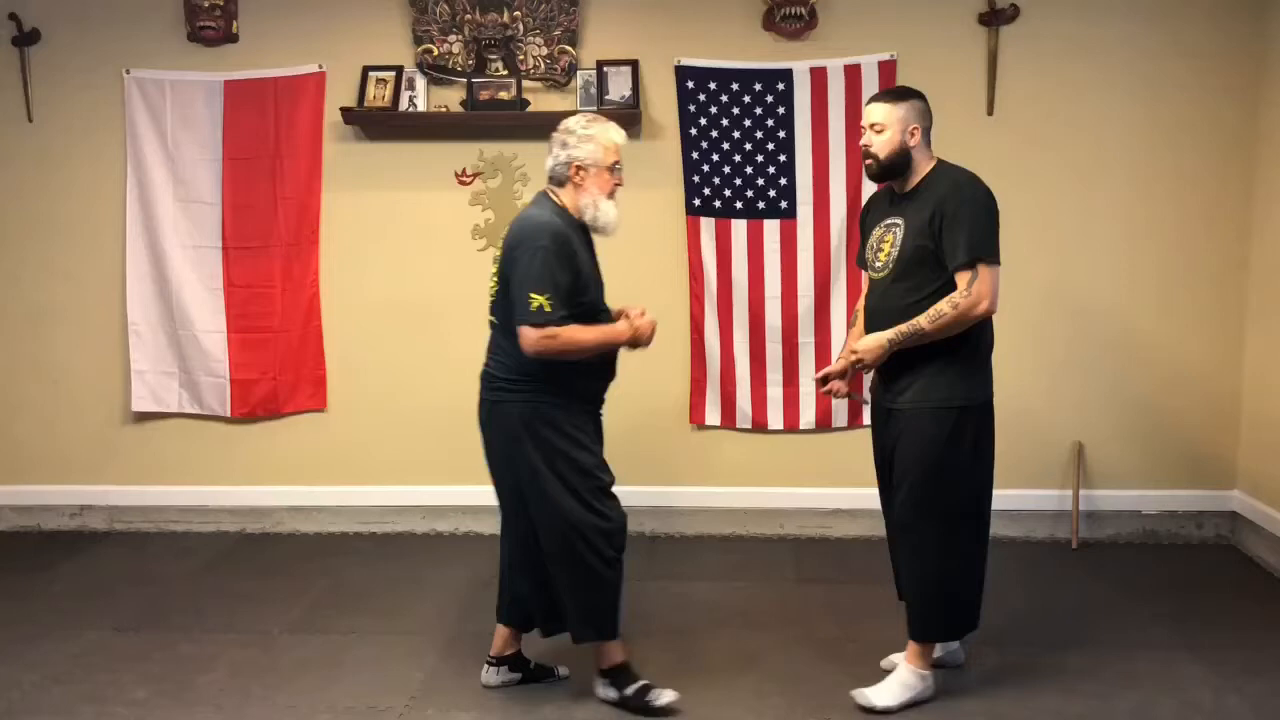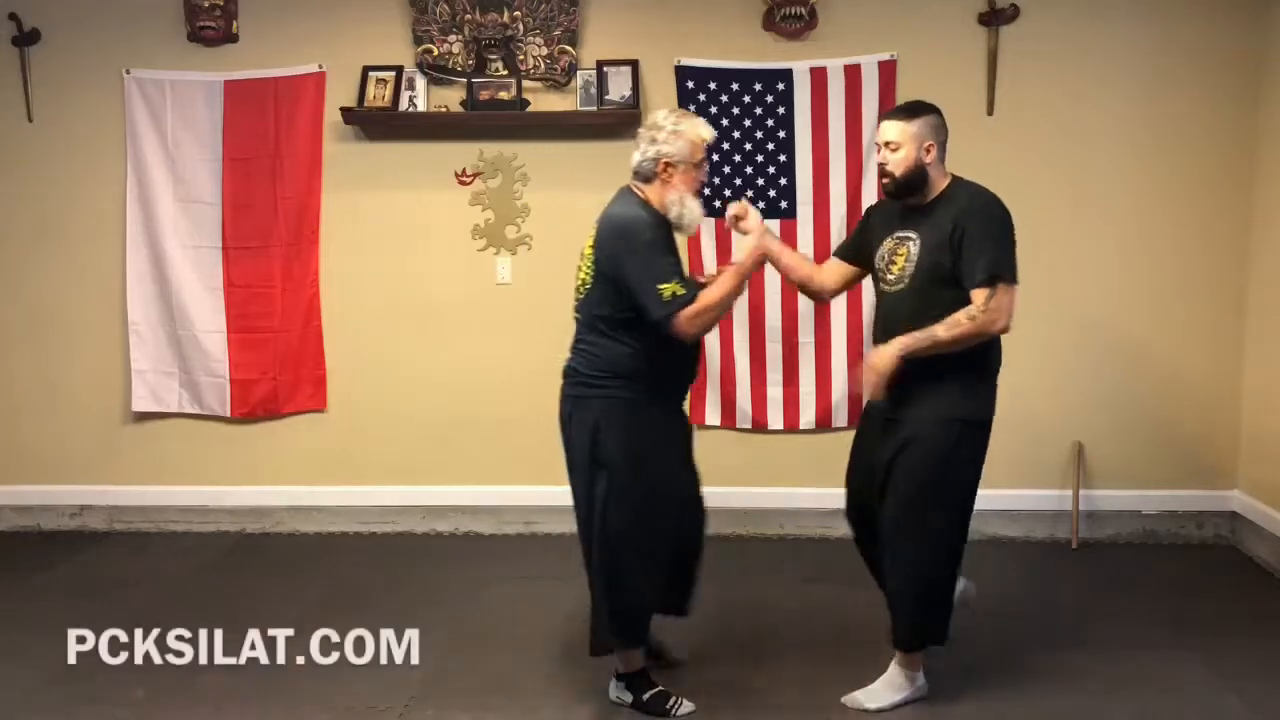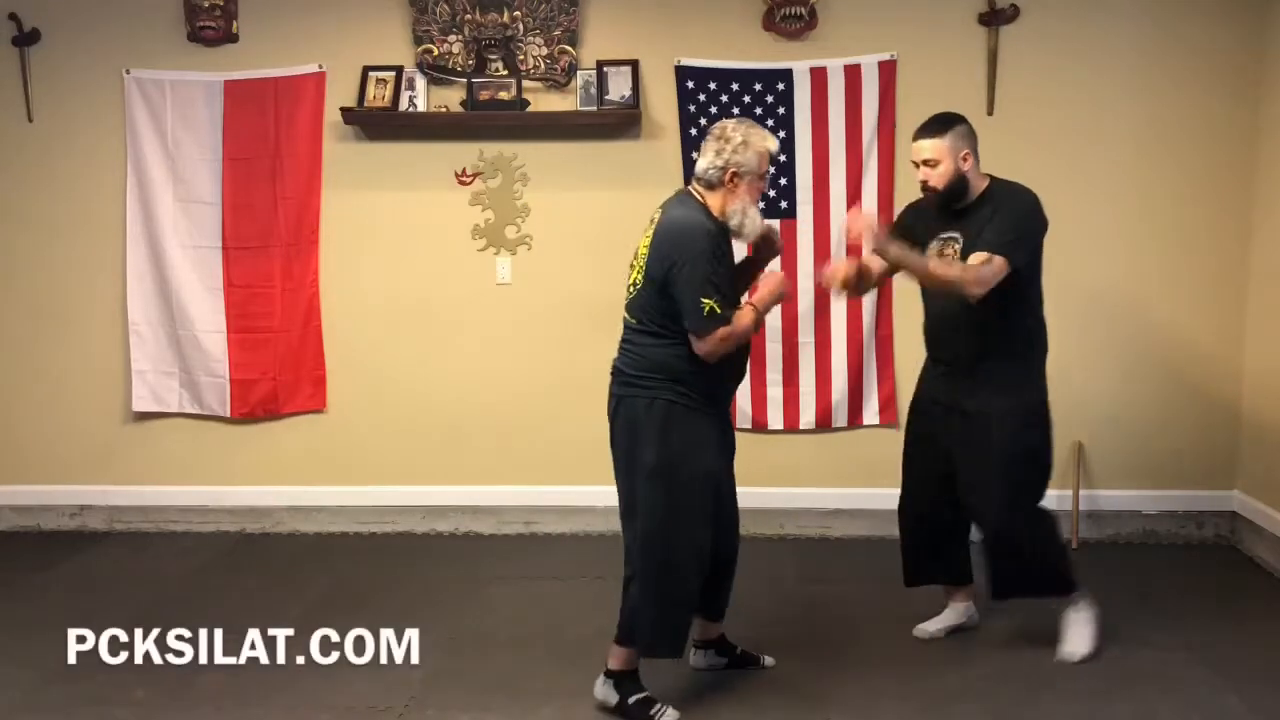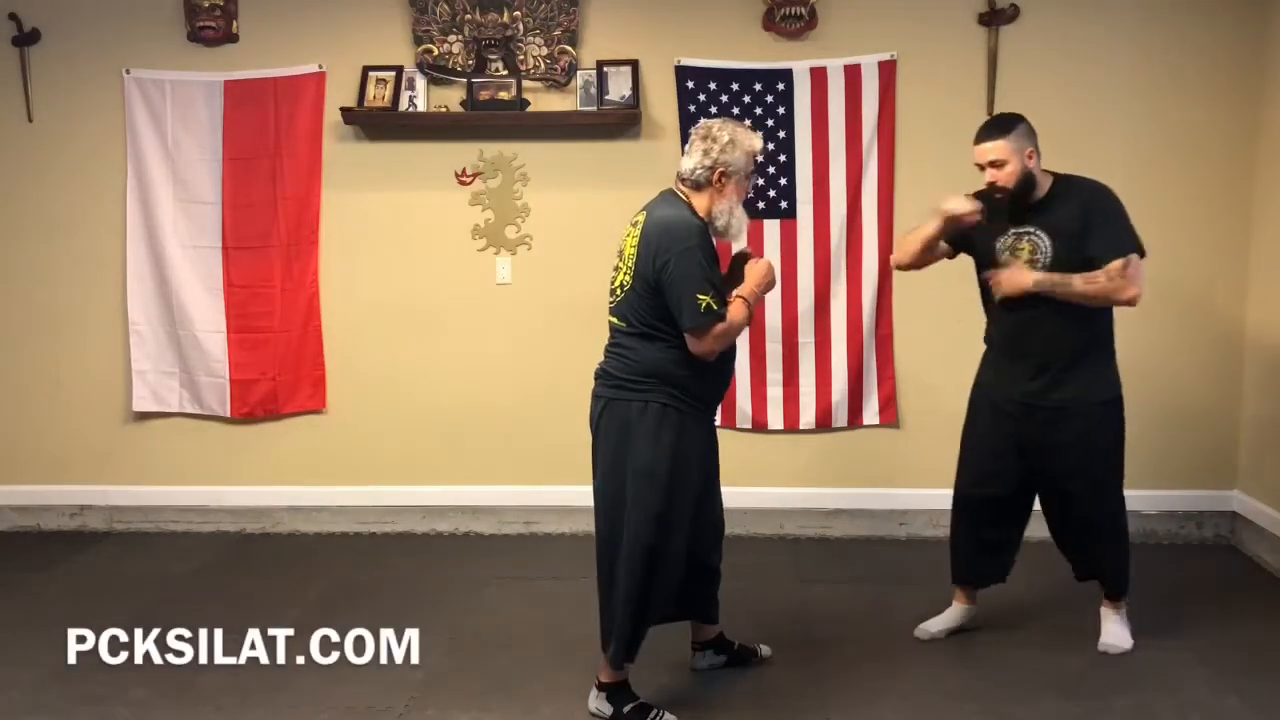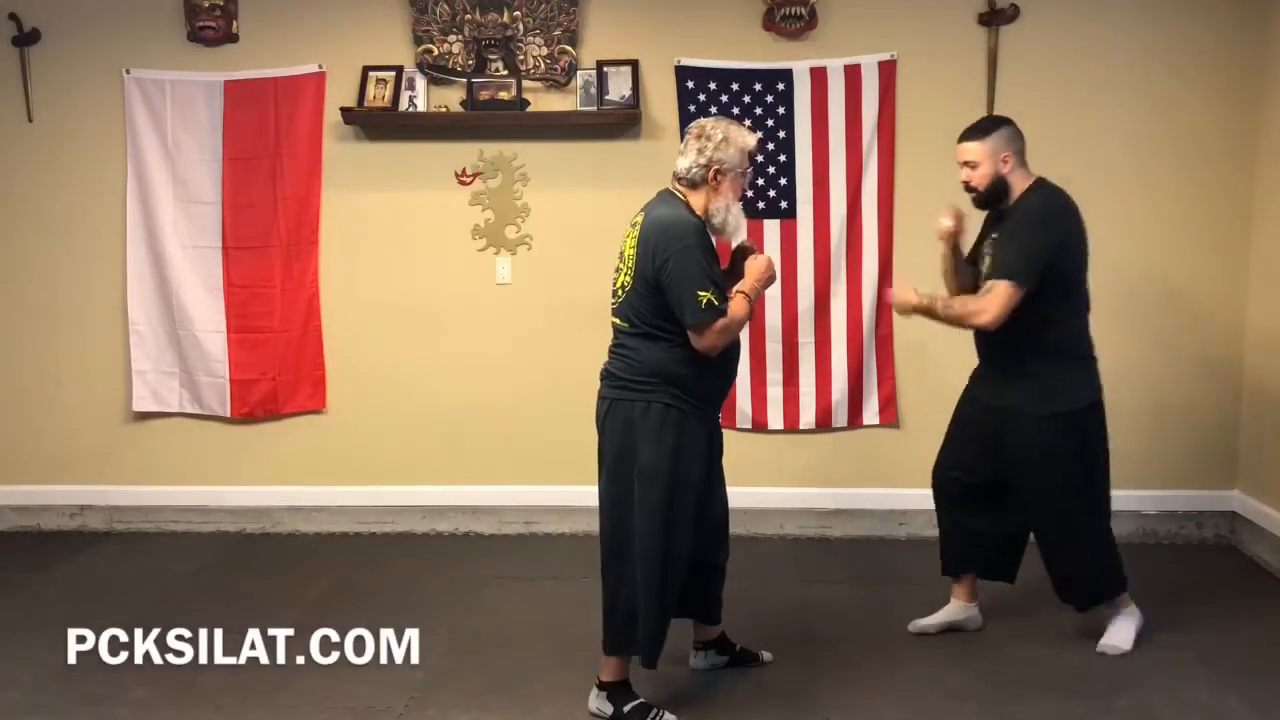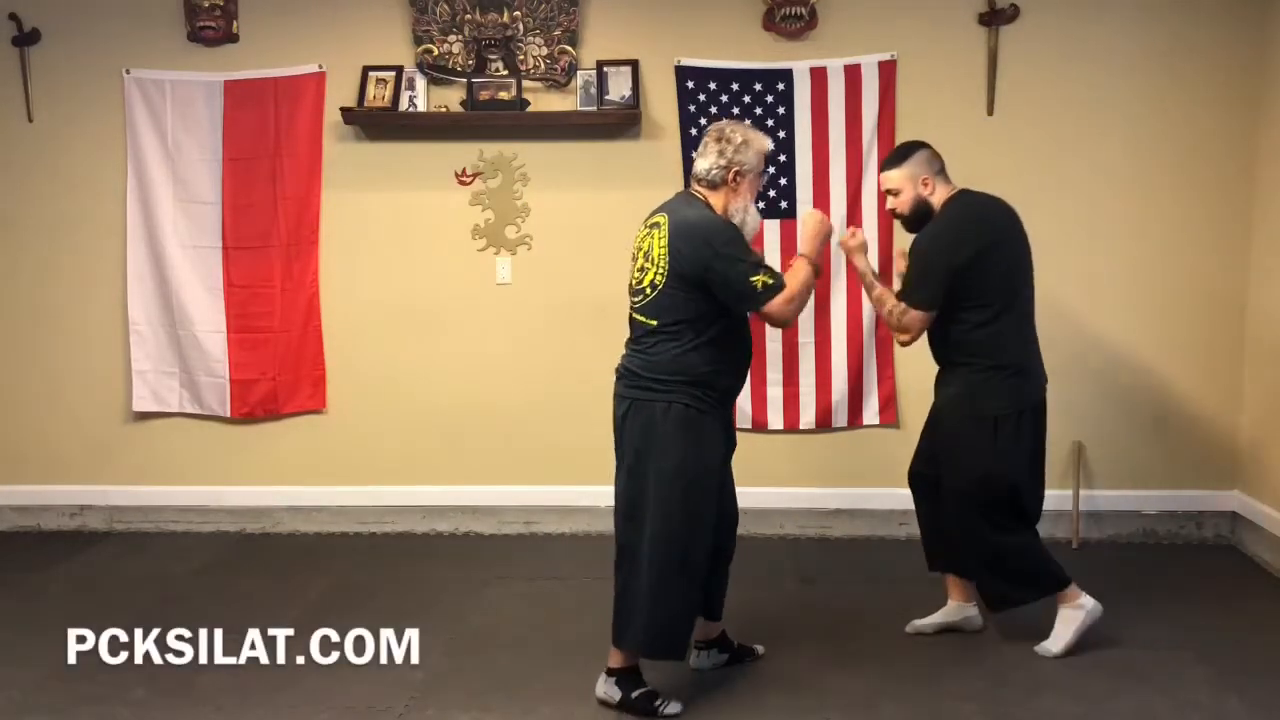
dt=0.5s
person 1, frame 1
left shoulder: (564, 225)
right shoulder: (542, 233)
right elbow: (538, 338)
left wrist: (615, 318)
right wrist: (622, 332)
left hip: (546, 410)
right hip: (534, 412)
left knee: (536, 530)
right knee: (592, 526)
left ankle: (504, 656)
person 1, frame 2
left shoulder: (639, 217)
right shoulder: (632, 227)
right elbow: (687, 321)
left wrist: (710, 283)
right wrist: (743, 269)
left hip: (635, 402)
right hip: (614, 408)
left knee: (678, 519)
right knee: (630, 533)
left ankle: (628, 630)
person 1, frame 3
left shoulder: (692, 216)
right shoulder: (692, 233)
left elbow: (713, 296)
right elbow: (712, 342)
left wrist: (756, 261)
right wrist: (764, 297)
left hip: (689, 405)
right hip: (660, 407)
left knee: (714, 524)
right knee: (664, 537)
left ankle: (708, 641)
person 1, frame 4
left shoulder: (668, 213)
right shoulder: (682, 233)
right elbow: (707, 340)
left wrist: (730, 282)
right wrist: (750, 292)
left hip: (667, 408)
right hip: (646, 412)
left knee: (696, 528)
right knee: (641, 541)
left ankle: (708, 642)
person 1, frame 5
left shoulder: (668, 214)
right shoulder: (679, 231)
right elbow: (709, 335)
left wrist: (729, 276)
right wrist: (751, 287)
left hip: (675, 407)
right hip: (651, 411)
left knee: (703, 524)
right knee: (644, 539)
left ankle: (709, 641)
person 1, frame 6
left shoulder: (674, 215)
right shoulder: (708, 230)
right elbow: (781, 309)
left wrist: (755, 274)
right wrist: (810, 250)
left hip: (677, 402)
right hip: (668, 409)
left knee: (711, 521)
right knee: (660, 534)
left ankle: (708, 640)
person 2, frame 1
left shoulder: (959, 194)
right shoulder: (876, 204)
left elbow: (977, 299)
left wrist: (888, 342)
right wrist: (847, 359)
left hip: (944, 394)
right hip: (893, 389)
left knee: (931, 521)
right knee: (905, 518)
left ankle: (919, 666)
right ankle: (940, 637)
person 2, frame 2
left shoulder: (977, 211)
right shoulder: (884, 214)
left elbow: (992, 316)
right elbow: (825, 280)
left wrist: (901, 348)
right wrist: (764, 239)
left hip: (951, 404)
right hip: (893, 398)
left knee: (916, 528)
right knee: (867, 509)
left ankle: (907, 670)
right ankle: (942, 587)
person 2, frame 3
left shoulder: (1015, 207)
right shoulder: (924, 211)
left elbow: (972, 282)
right elbow: (866, 272)
left wrist: (895, 251)
right wrist: (858, 268)
left hip: (1006, 394)
right hip: (942, 385)
left knee: (1006, 510)
right knee: (924, 503)
left ankle: (1075, 602)
right ankle: (960, 600)
person 2, frame 4
left shoulder: (1090, 200)
right shoulder: (980, 208)
left elbow: (1127, 286)
right elbow: (902, 258)
left wrist: (1036, 280)
right wrist: (943, 219)
left hip: (1082, 390)
right hip: (1003, 386)
left knee: (1091, 504)
right knee: (979, 496)
left ankle: (1114, 606)
right ankle: (964, 602)
person 2, frame 5
left shoulder: (1043, 215)
right shoulder: (1002, 215)
left elbow: (987, 311)
right elbow: (971, 288)
left wrist: (920, 303)
right wrist: (952, 249)
left hip: (1052, 397)
right hip: (999, 385)
left knee: (1064, 510)
right knee: (960, 483)
left ankle: (1119, 608)
right ankle: (963, 603)
person 2, frame 6
left shoulder: (942, 236)
right shoulder: (988, 212)
left elbow: (905, 327)
left wrist: (862, 265)
right wrist: (910, 277)
left hip: (989, 395)
right hip: (987, 385)
left knee: (984, 511)
right knee: (933, 484)
left ankle: (1072, 600)
right ankle: (962, 603)
